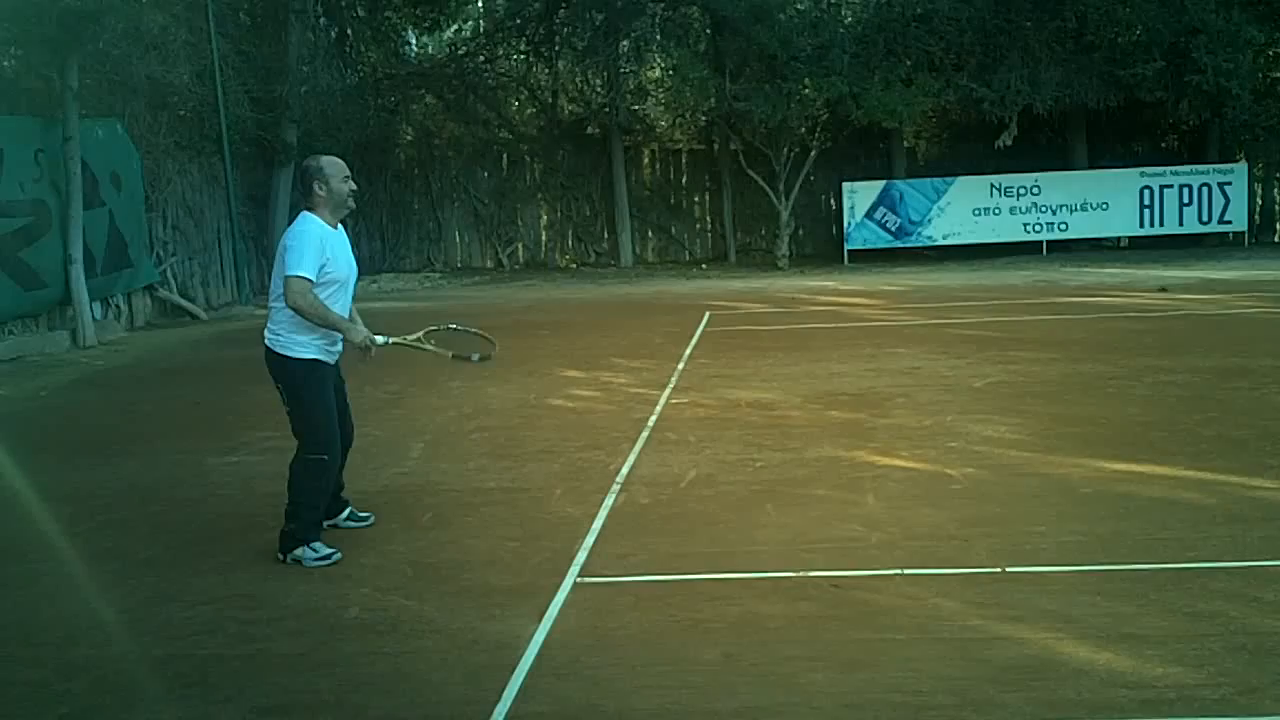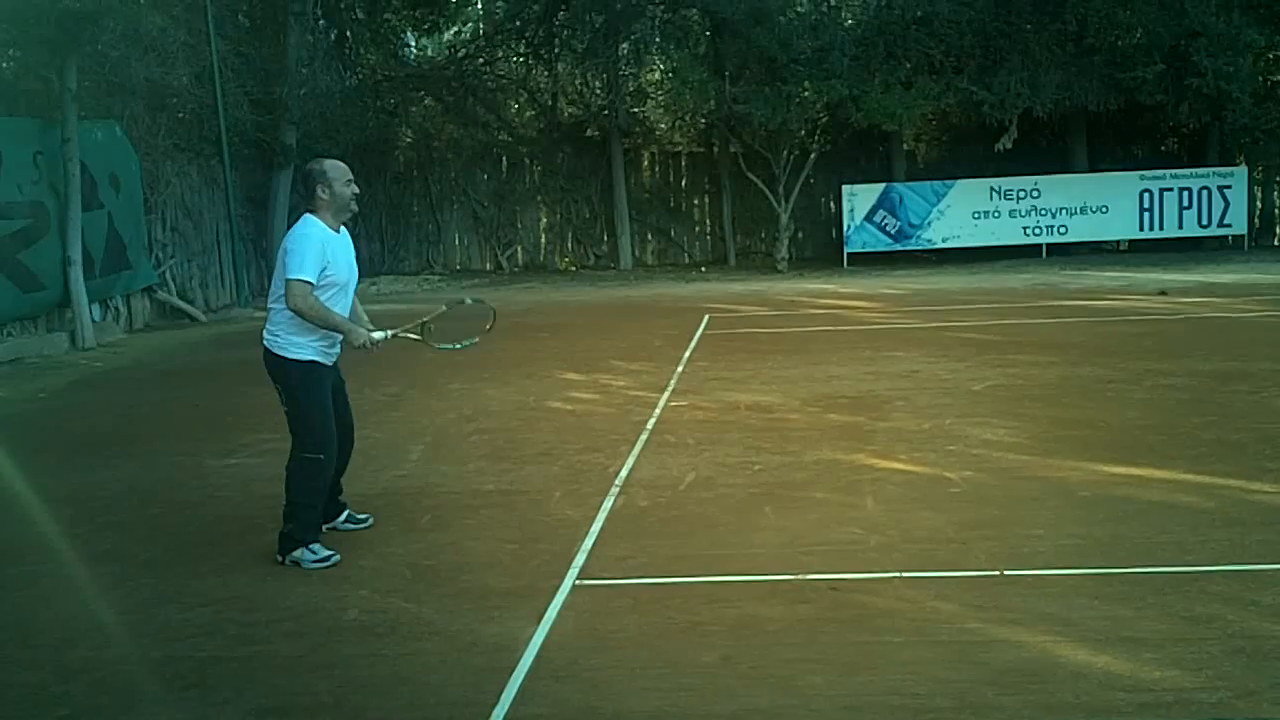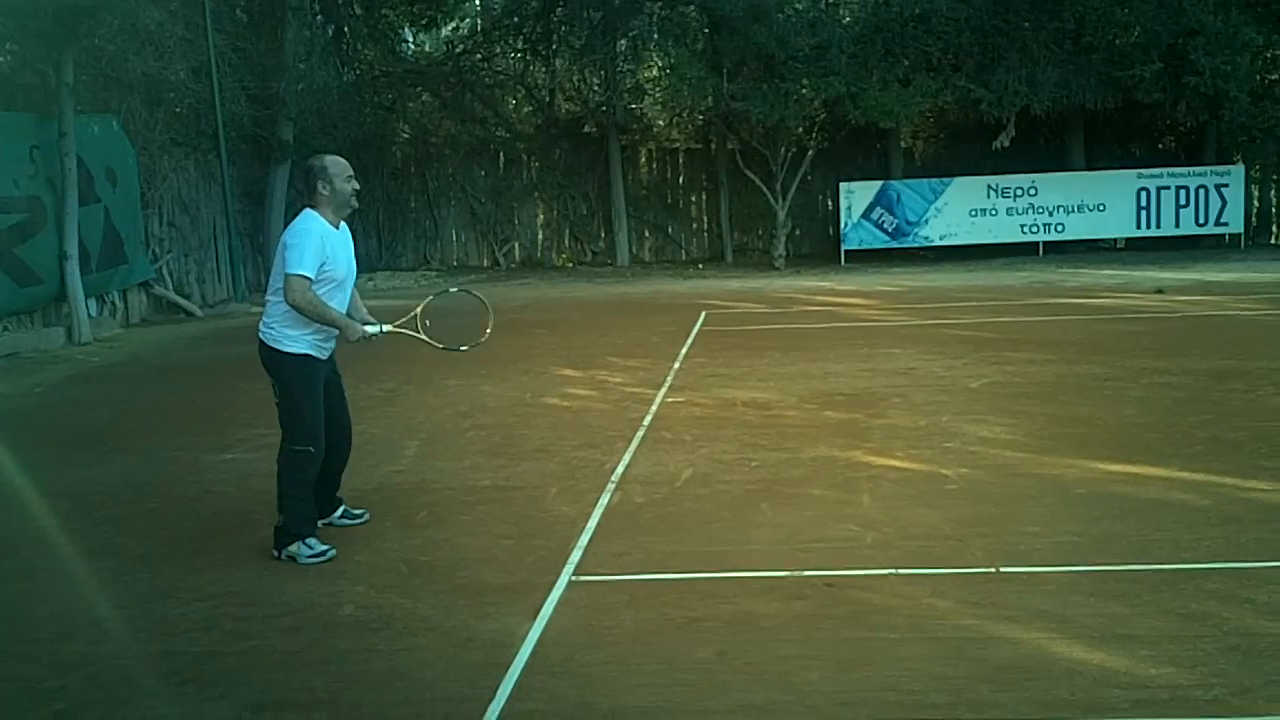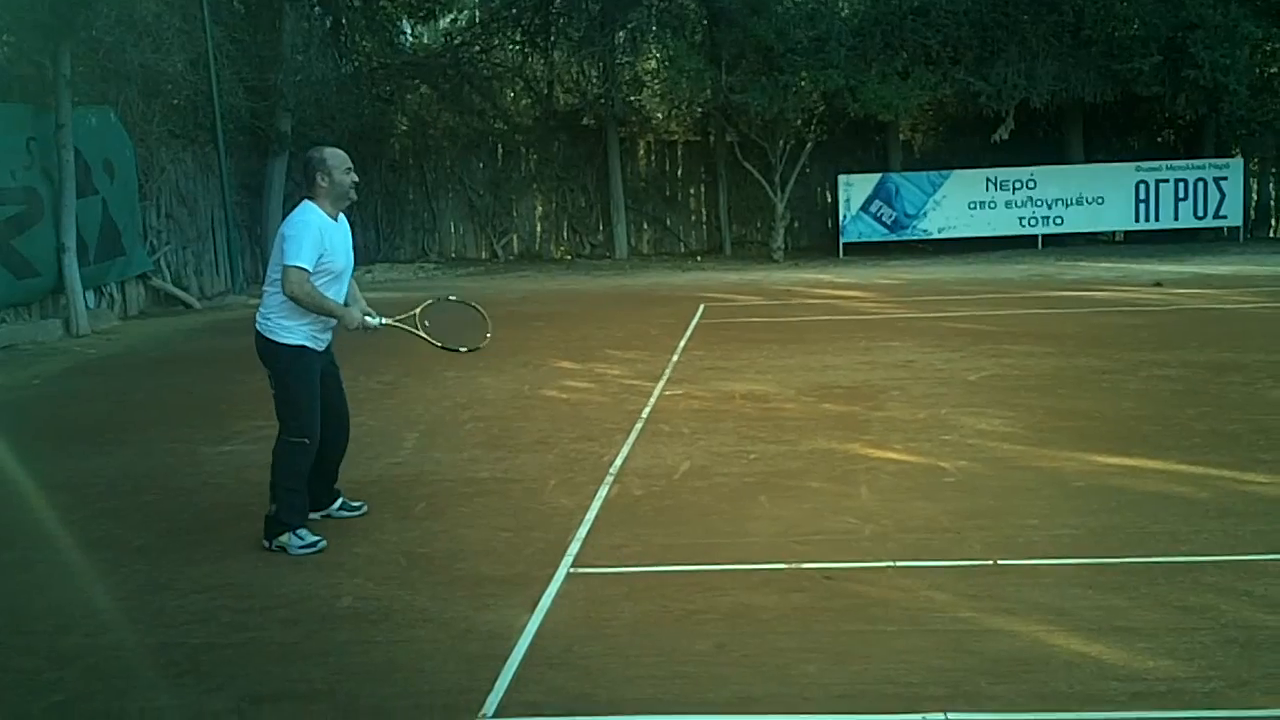
dt=0.1s
person 1, frame 1
left shoulder: (337, 232)
right shoulder: (307, 234)
right elbow: (298, 297)
left wrist: (358, 328)
right wrist: (347, 329)
left hip: (322, 355)
right hip: (297, 357)
left knee: (339, 437)
right knee: (319, 447)
left ankle: (330, 508)
right ankle: (297, 540)
person 1, frame 2
left shoulder: (340, 234)
right shoulder: (308, 237)
right elbow: (299, 300)
left wrist: (363, 324)
right wrist: (348, 330)
left hip: (322, 357)
right hip: (296, 358)
left knee: (340, 439)
right knee: (315, 447)
left ankle: (328, 510)
right ankle: (296, 541)
person 1, frame 3
left shoulder: (341, 230)
right shoulder: (308, 232)
right elbow: (297, 295)
left wrist: (361, 315)
right wrist: (344, 325)
left hip: (318, 351)
right hip: (290, 351)
left knee: (337, 433)
right knee: (305, 442)
left ankle: (324, 506)
right ankle: (292, 536)
person 1, frame 4
left shoulder: (339, 222)
right shoulder: (307, 223)
right elbow: (295, 286)
left wrist: (360, 306)
right wrist: (343, 313)
left hip: (315, 342)
right hip: (286, 342)
left knee: (335, 425)
right knee: (301, 433)
left ankle: (321, 498)
right ankle: (284, 527)
